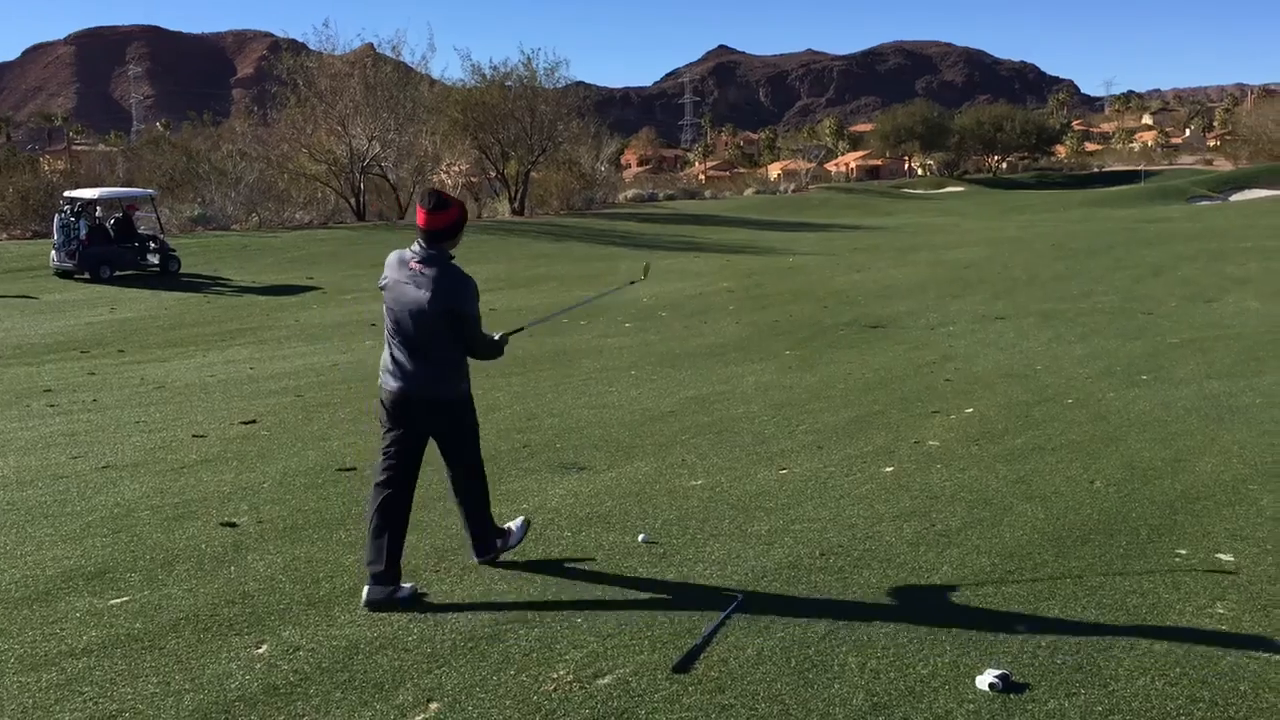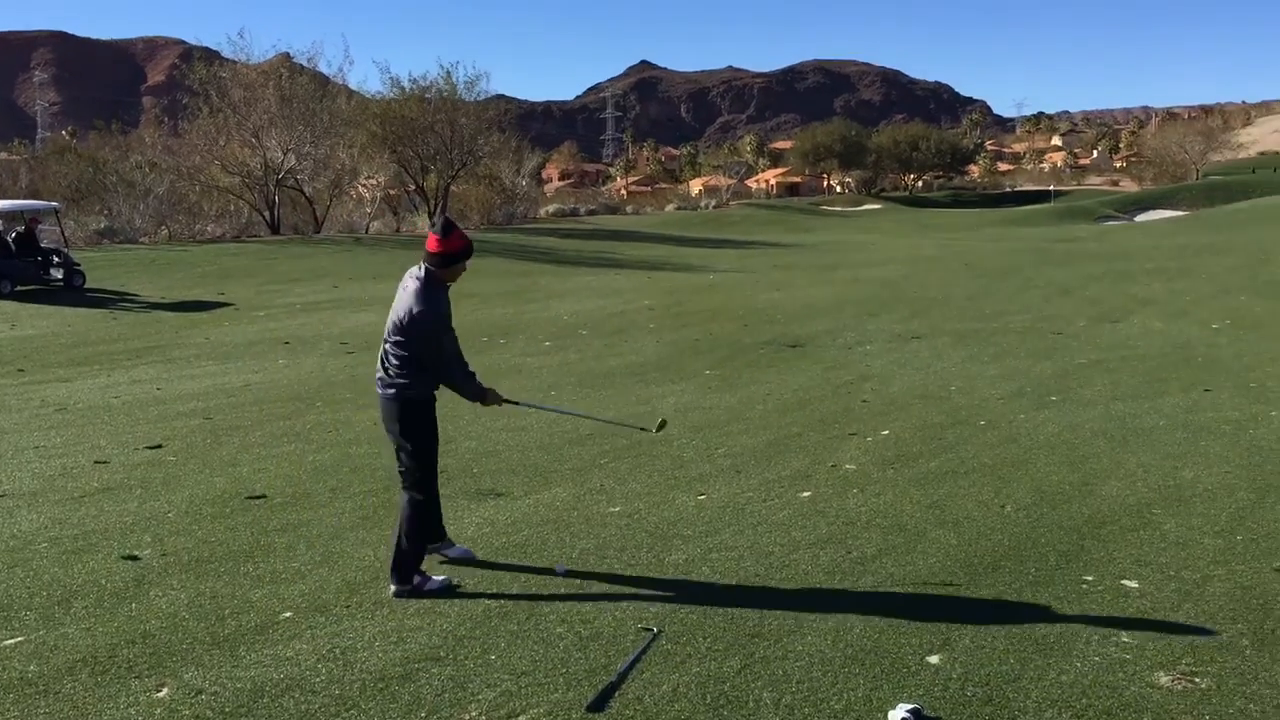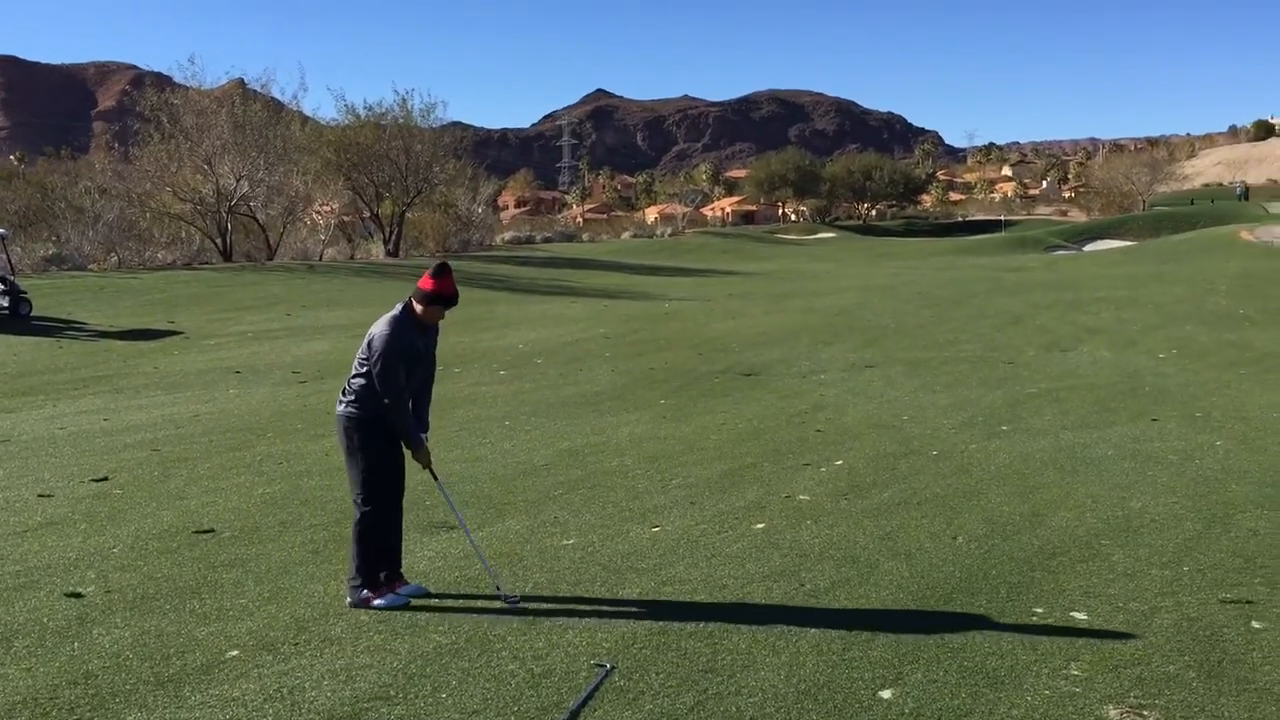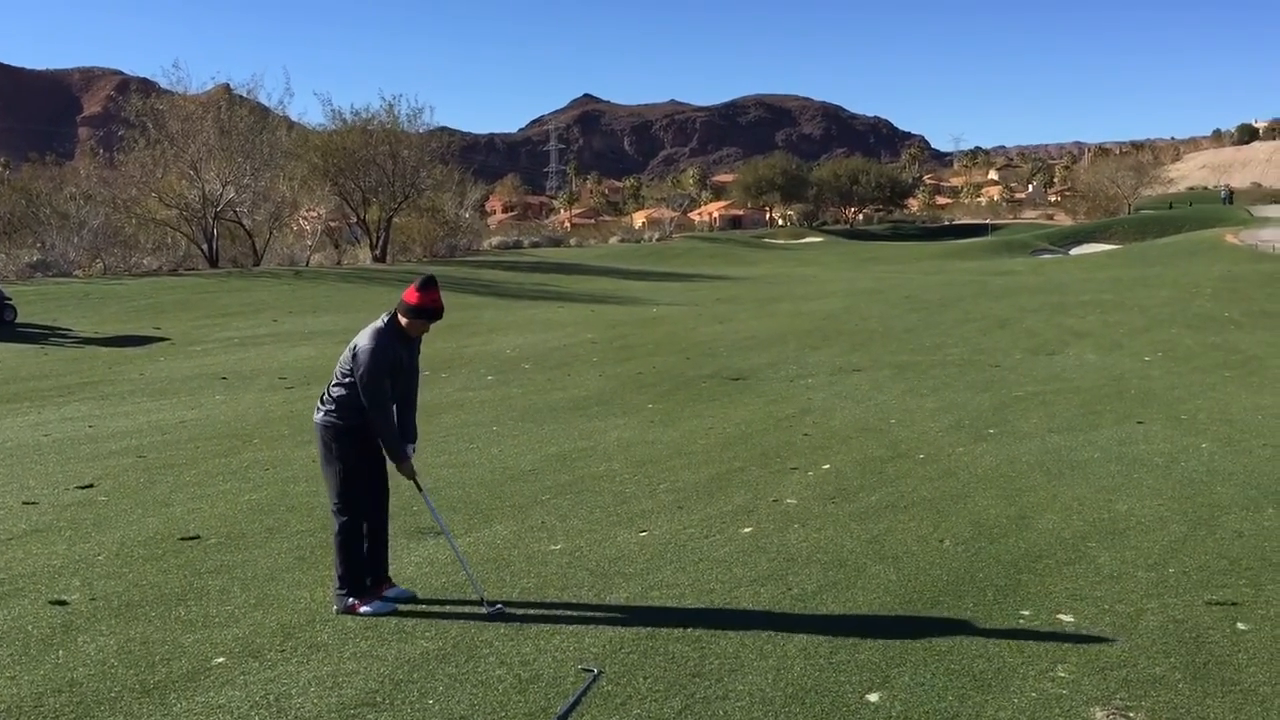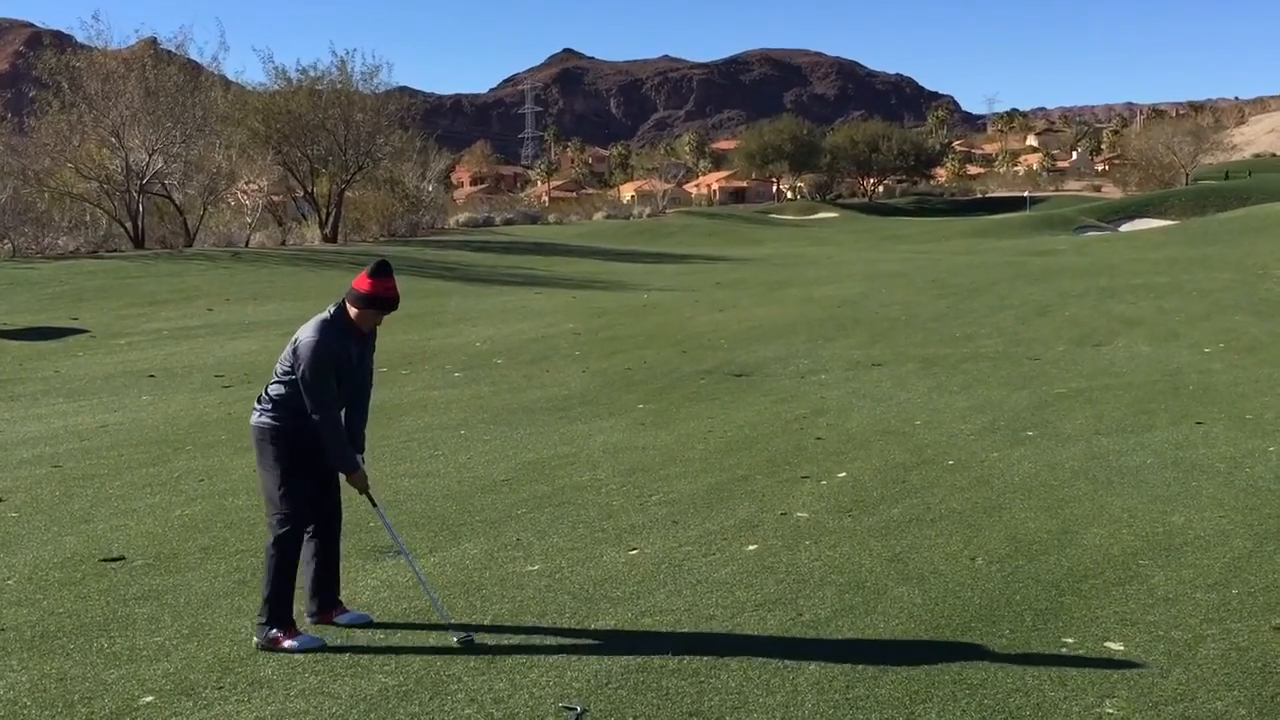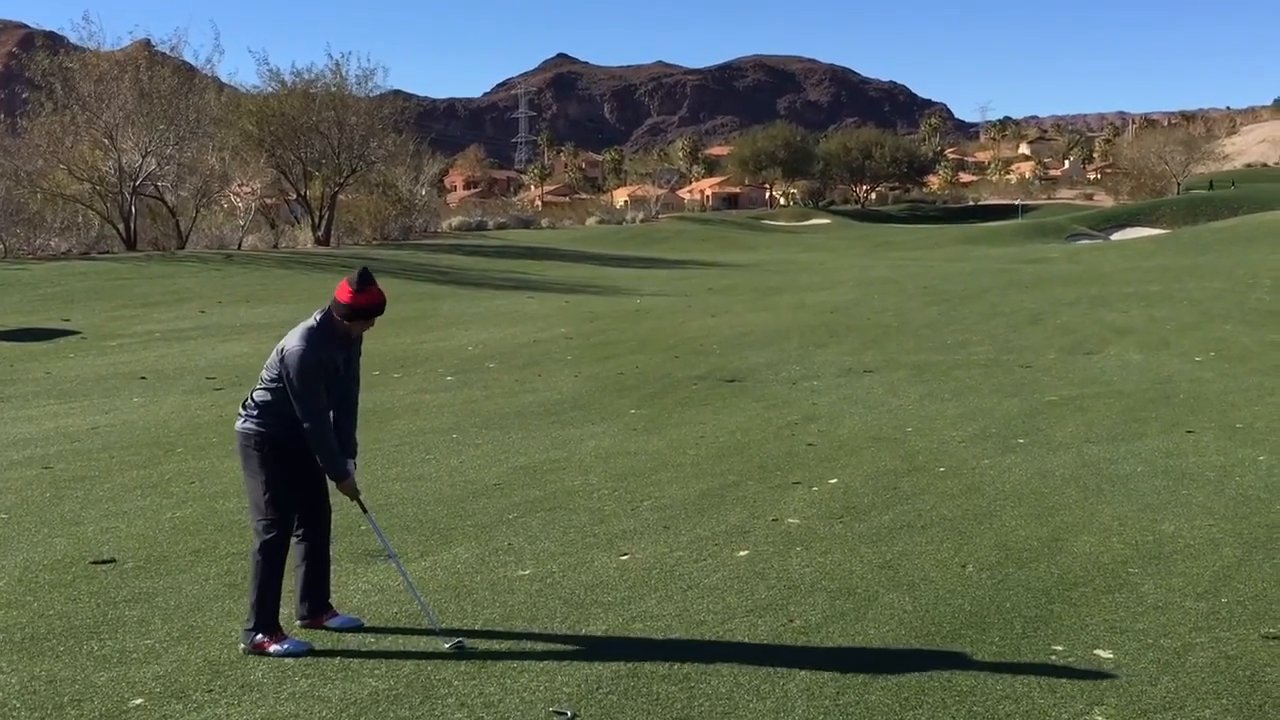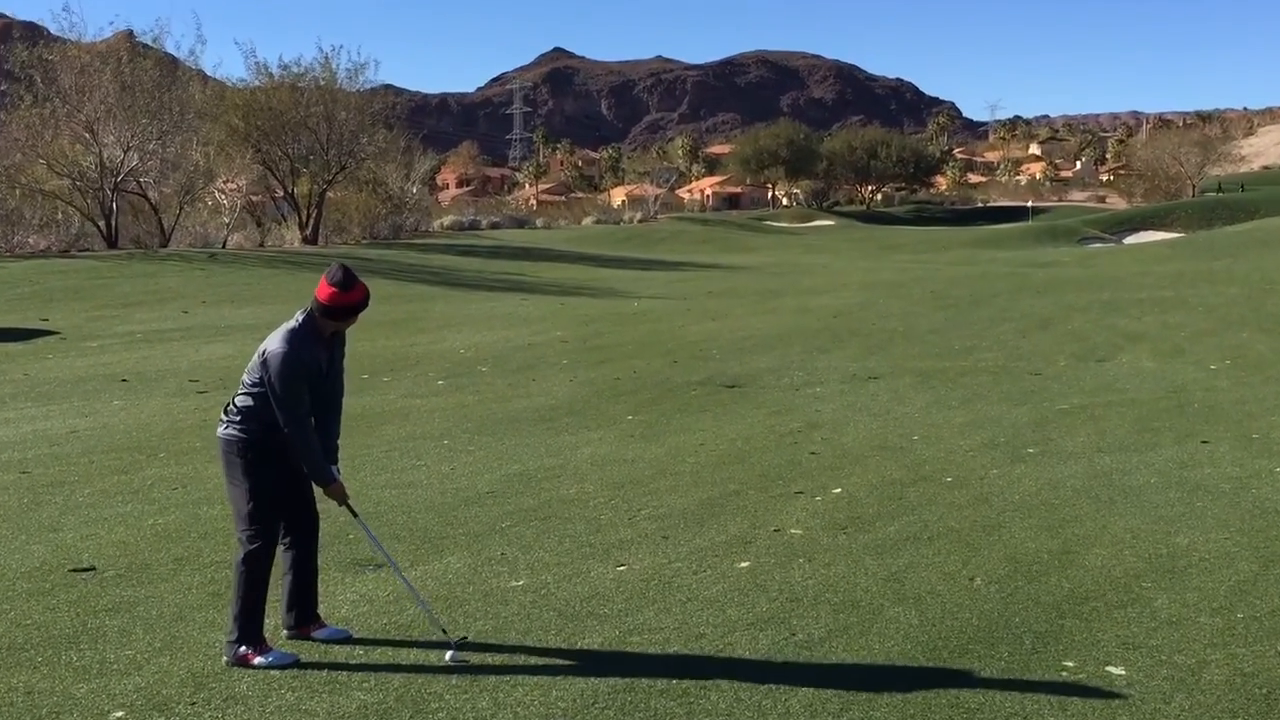
dt=0.7s
person 1, frame 1
left shoulder: (394, 264)
right shoulder: (457, 284)
right elbow: (475, 346)
left wrist: (485, 340)
right wrist: (497, 344)
left hip: (397, 392)
right hip: (446, 396)
left knee: (393, 482)
right knee: (467, 475)
left ankle: (382, 580)
right ankle: (488, 543)
person 1, frame 2
left shoulder: (418, 277)
right shoulder: (425, 306)
left elbow: (446, 348)
right elbow: (442, 364)
left wrist: (472, 384)
right wrist: (478, 393)
left hip: (397, 392)
right hip: (407, 398)
left knee: (419, 472)
right knee: (418, 482)
left ankle: (434, 539)
right ankle: (405, 576)
person 1, frame 3
left shoulder: (427, 327)
right shoulder: (388, 334)
left elbow: (422, 384)
right elbow: (393, 396)
left wrist: (420, 434)
right wrist: (414, 444)
left hip: (385, 420)
right hip: (360, 419)
left knee: (392, 499)
right knee: (370, 502)
left ankle: (389, 576)
right ankle: (362, 587)
person 1, frame 4
left shoulder: (409, 338)
right shoulder: (373, 345)
left elbow: (407, 393)
right elbow: (379, 408)
left wrist: (408, 444)
right wrist: (399, 457)
left hip: (363, 426)
right hip: (339, 427)
left knee: (377, 503)
right knee: (350, 509)
left ankle: (377, 580)
right ankle: (349, 593)
person 1, frame 5
left shoulder: (363, 332)
right shoulder: (316, 340)
left elbow: (358, 395)
right elbow: (324, 411)
left wrist: (355, 453)
right wrist: (349, 466)
left hip: (310, 431)
right hip: (279, 430)
left knee: (327, 516)
right knee: (290, 524)
left ankle: (324, 604)
right ankle: (273, 625)
person 1, frame 6
left shoulder: (348, 337)
right shoulder: (303, 348)
left elbow: (345, 401)
right elbow: (315, 418)
left wrist: (347, 460)
right wrist: (339, 474)
left hip: (295, 435)
right hip: (264, 437)
left knee: (316, 518)
right knee: (275, 529)
left ankle: (314, 609)
right ankle: (259, 631)
person 1, frame 7
left shoulder: (331, 337)
right shoulder: (285, 350)
left elbow: (329, 403)
right elbow: (297, 422)
left wrist: (330, 463)
right wrist: (326, 478)
left hip: (279, 441)
right hip: (248, 442)
left knee: (303, 525)
right knee: (260, 538)
left ankle: (301, 619)
right ankle: (243, 643)
